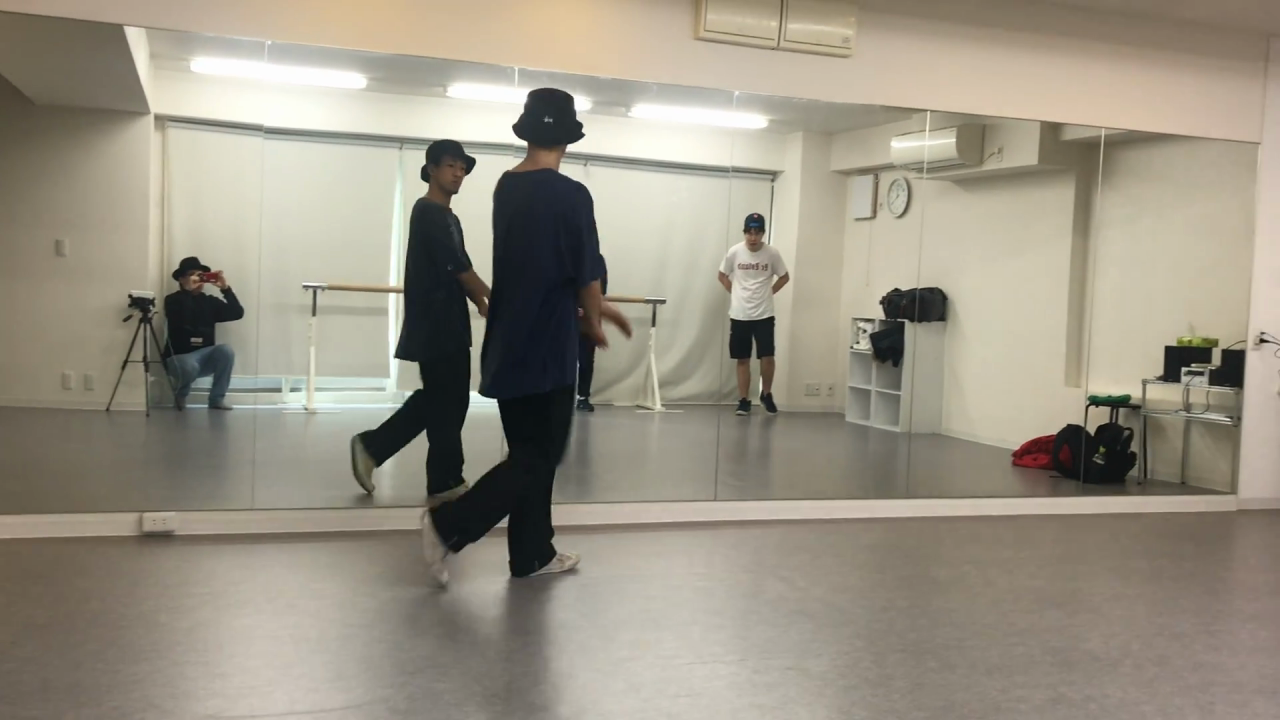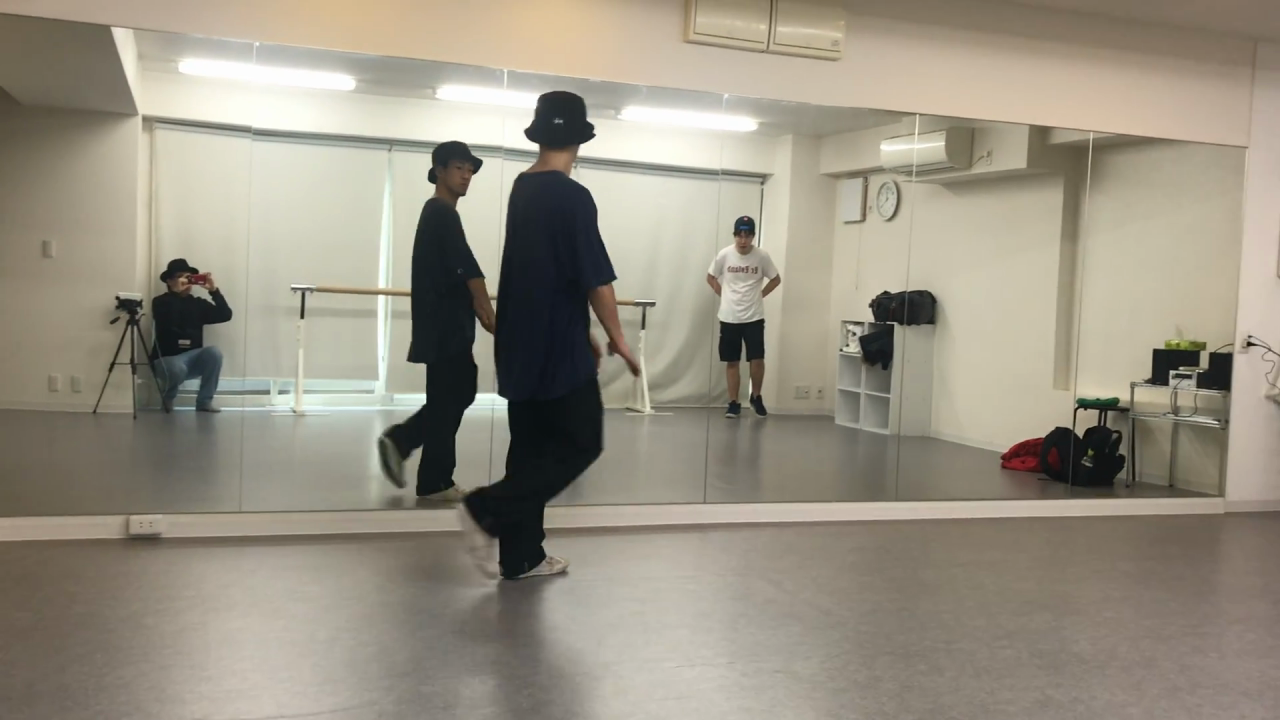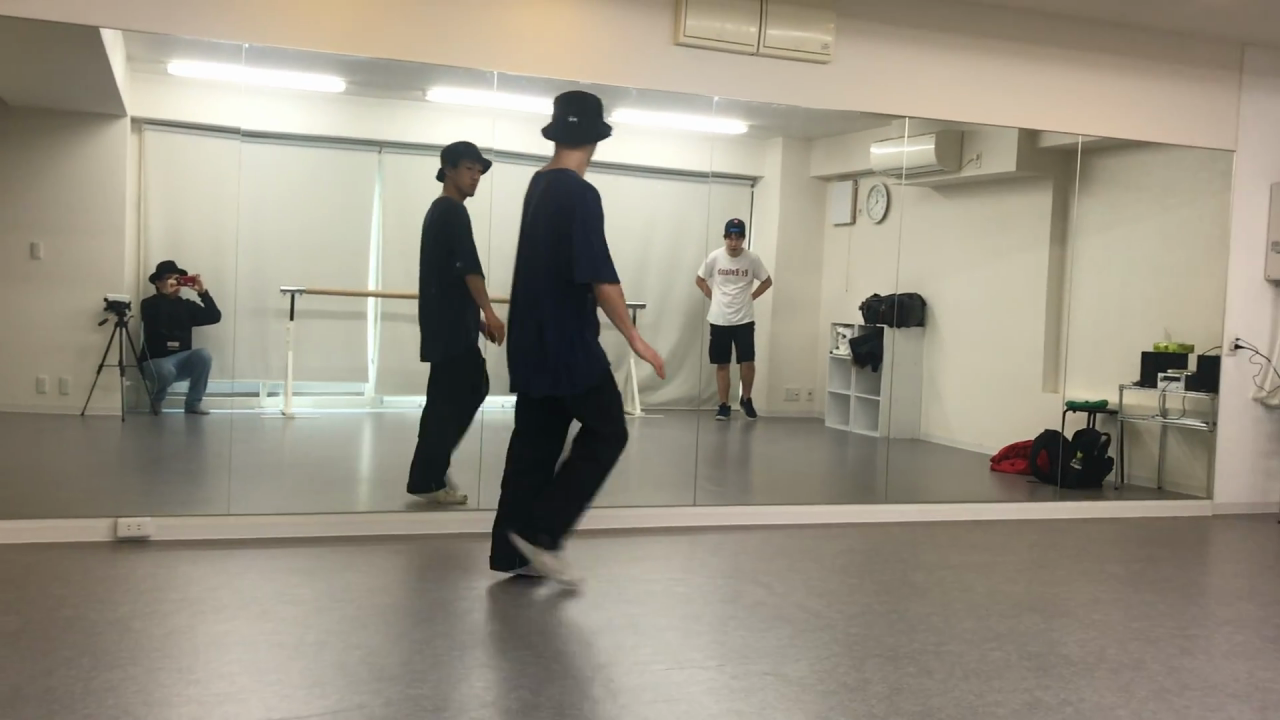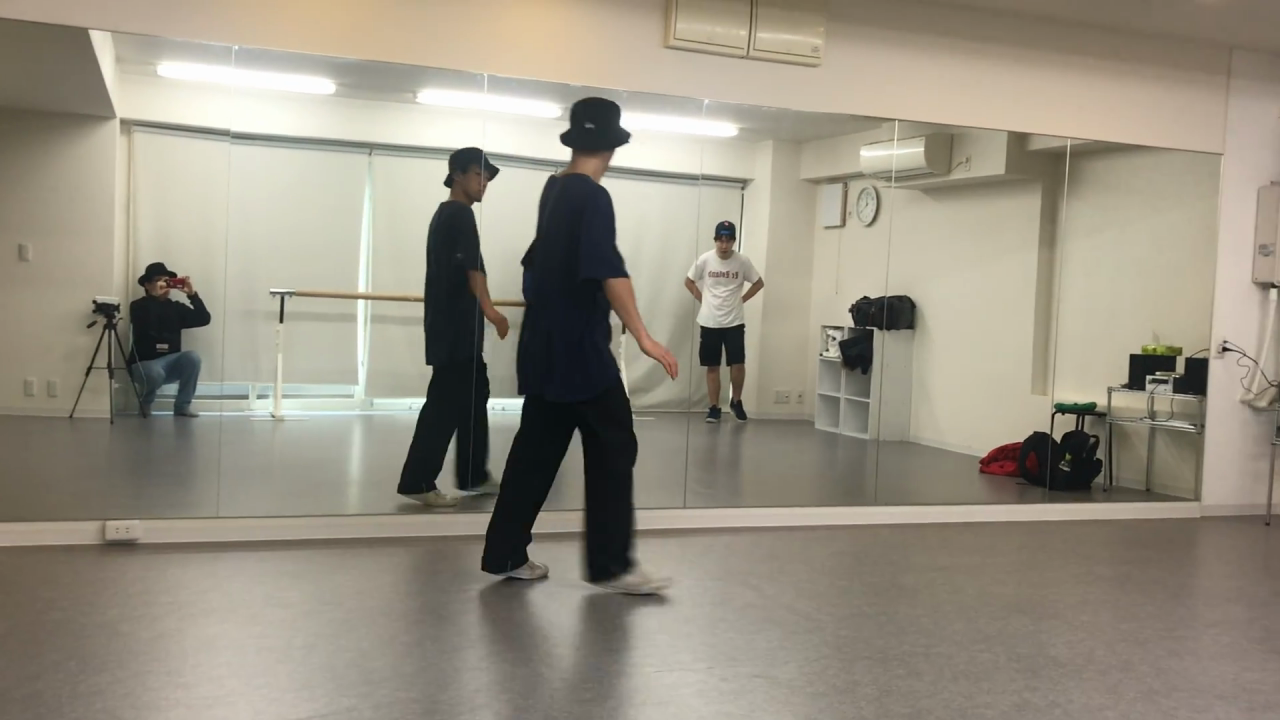
dt=0.1s
person 1, frame 1
left shoulder: (505, 188)
right shoulder: (570, 195)
right elbow: (586, 276)
left wrist: (596, 307)
right wrist: (591, 317)
left hip: (508, 339)
right hip: (544, 345)
left knee: (532, 446)
right knee: (541, 452)
left ankle: (532, 553)
right ankle: (449, 524)
person 1, frame 2
left shoulder: (523, 188)
right shoulder: (572, 196)
right elbow: (594, 277)
left wrist: (584, 335)
right wrist: (618, 338)
left hip: (518, 340)
right hip: (557, 345)
left knee: (532, 444)
right knee: (580, 442)
left ankle: (523, 552)
right ankle: (489, 511)
person 1, frame 3
left shoulder: (539, 185)
right shoulder: (579, 193)
right elbow: (597, 274)
right wrist: (633, 337)
left hip: (532, 337)
right hip: (565, 340)
left knee: (533, 443)
right knee: (606, 432)
left ankle: (512, 550)
right ankle: (538, 531)
person 1, frame 4
left shoulder: (555, 188)
right shoulder: (591, 196)
right elbow: (609, 272)
right wrist: (644, 337)
left hip: (545, 343)
right hip: (579, 344)
left knee: (536, 449)
right knee: (614, 448)
left ankle: (505, 555)
right ankle: (611, 565)
person 2, frame 1
left shoulder: (448, 217)
right shoulder: (428, 211)
left elbow: (460, 270)
right elbow: (455, 267)
left wrist: (480, 300)
right wrist: (490, 298)
left hip: (443, 323)
right hip: (434, 323)
left knee: (436, 399)
right knee: (448, 401)
left ankle: (369, 448)
right ankle: (445, 481)
person 2, frame 2
left shoulder: (441, 213)
right shoulder: (440, 212)
left elbow: (460, 270)
right elbow: (465, 268)
left wrist: (481, 314)
right wrist: (488, 313)
left hip: (446, 322)
right hip: (445, 324)
left knee: (453, 393)
right knee: (449, 397)
left ankle: (398, 440)
right ankle: (436, 482)
person 2, frame 3
left shoulder: (444, 211)
right shoulder: (451, 210)
right elbow: (467, 266)
left wrist: (477, 316)
right wrist: (488, 312)
left hip: (452, 320)
right hip: (449, 322)
left knee: (472, 387)
right knee: (449, 397)
left ankle: (430, 469)
right ankle: (427, 481)
person 2, frame 4
left shoulder: (445, 215)
right shoulder: (458, 212)
right elbow: (469, 261)
right wrist: (488, 305)
left hip: (450, 323)
right hip: (454, 326)
left knee: (473, 396)
right knee: (446, 402)
left ankle: (474, 475)
right ankle: (417, 482)
person 3, frame 1
left shoulder: (772, 253)
right shoulder: (734, 252)
left elbow: (784, 277)
right elbow: (722, 276)
left wrist: (768, 293)
right wrist: (737, 294)
left hip: (764, 314)
right hip: (739, 314)
left knee: (767, 356)
right knee: (742, 359)
left ankle: (766, 394)
right ankle: (744, 400)
person 3, frame 2
left shoulder: (762, 256)
right shoulder: (724, 255)
left elbow: (776, 279)
right elbow: (711, 278)
left wrist: (759, 295)
right wrist: (724, 295)
left hip: (754, 317)
right hip: (729, 317)
left knee: (757, 359)
right knee: (732, 362)
left ankle: (756, 396)
right ankle: (733, 403)
person 3, frame 3
left shoulder: (752, 259)
right shoulder: (714, 257)
left elbow: (767, 282)
right elbow: (700, 280)
left wrist: (750, 298)
right wrist: (714, 298)
left hip: (744, 320)
right hip: (719, 320)
left knee: (748, 362)
right knee: (722, 364)
left ankle: (746, 399)
right ankle: (723, 405)
person 3, frame 4
left shoulder: (742, 261)
right shoulder: (704, 260)
left elbow: (759, 283)
right elbow: (689, 281)
left wrist: (742, 300)
right wrist: (702, 299)
left hip: (734, 322)
right hip: (709, 322)
left knee: (738, 364)
right knee: (712, 367)
left ankle: (736, 401)
right ankle: (714, 408)
